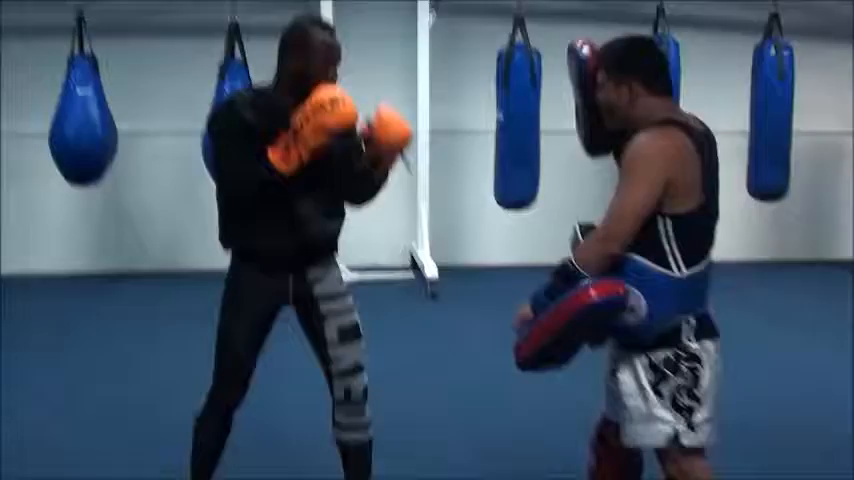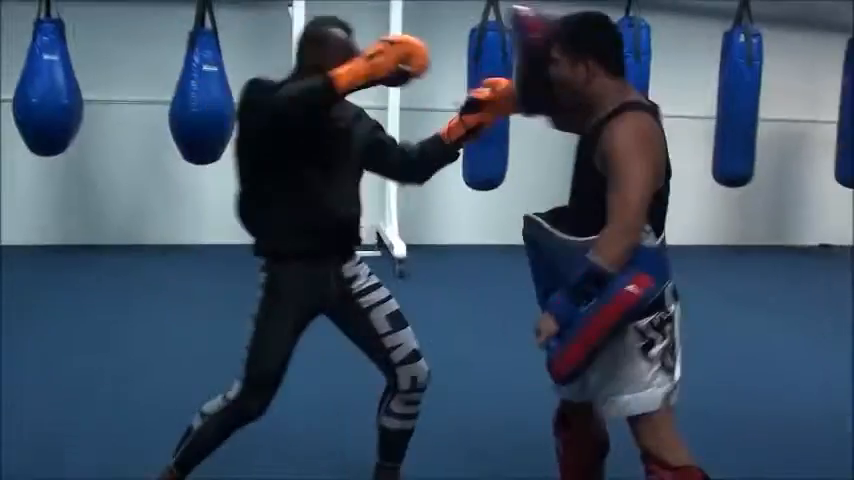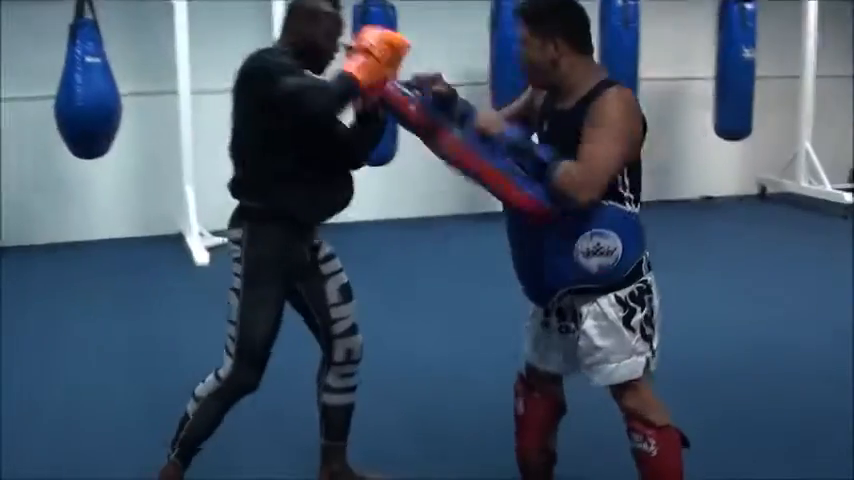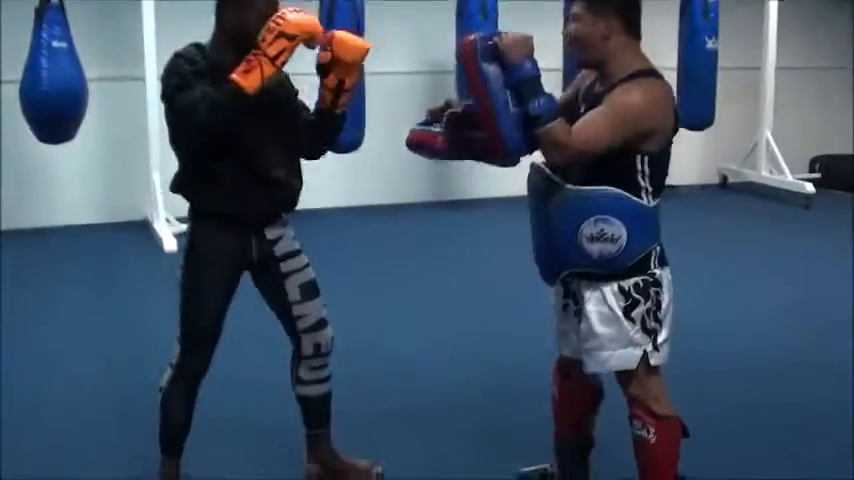
dt=0.4s
person 1, frame 1
right shoulder: (238, 112)
left elbow: (356, 192)
right elbow: (235, 191)
left wrist: (380, 161)
left hip: (316, 267)
right hip: (255, 269)
left knee: (351, 385)
right knee: (226, 391)
person 1, frame 2
left shoulder: (349, 120)
right shoulder: (261, 99)
left elbow: (412, 167)
right elbow: (290, 111)
left wrist: (467, 121)
right wrist: (365, 69)
left hip: (342, 268)
right hip: (292, 273)
left knee: (409, 369)
right knee: (252, 395)
person 1, frame 3
left shoulder: (301, 81)
right shoulder: (265, 68)
left elbow: (349, 152)
right elbow: (316, 106)
left wrist: (374, 91)
right wrist: (364, 61)
left hip: (305, 234)
right hip: (263, 234)
left knee: (344, 348)
right knee: (243, 369)
person 1, frame 4
left shoulder: (272, 77)
right shoulder: (189, 67)
left elbow: (312, 143)
right elbow: (200, 127)
left wrist: (336, 85)
right wrist: (261, 63)
left hip: (271, 228)
right hip: (215, 231)
left knee: (314, 338)
right knee: (193, 357)
person 2, frame 1
left shoulder: (654, 145)
right shoulder: (688, 131)
left elbow: (608, 242)
left wrist: (543, 300)
left hip: (668, 337)
right knee: (612, 440)
person 2, frame 2
left shoulder: (627, 127)
right shoulder: (602, 111)
left elbow: (621, 236)
right elbow: (544, 106)
left wrist: (560, 306)
right wrist: (535, 50)
left hip: (634, 308)
right hip: (598, 304)
left knee: (655, 437)
right knee: (575, 417)
person 2, frame 3
left shoulder: (613, 104)
right shoulder: (547, 98)
left elbow: (583, 187)
right elbow: (493, 133)
left wrist: (510, 146)
right wrist: (444, 98)
left hip: (612, 283)
right hip: (564, 278)
left knee: (633, 396)
right knee: (538, 382)
person 2, frame 4
left shoulder: (646, 94)
right shoulder: (591, 80)
left elbow: (564, 147)
right elbow: (553, 128)
left wrist: (523, 72)
left hip: (627, 267)
right hip: (585, 262)
left knee: (641, 384)
right knee: (573, 372)
